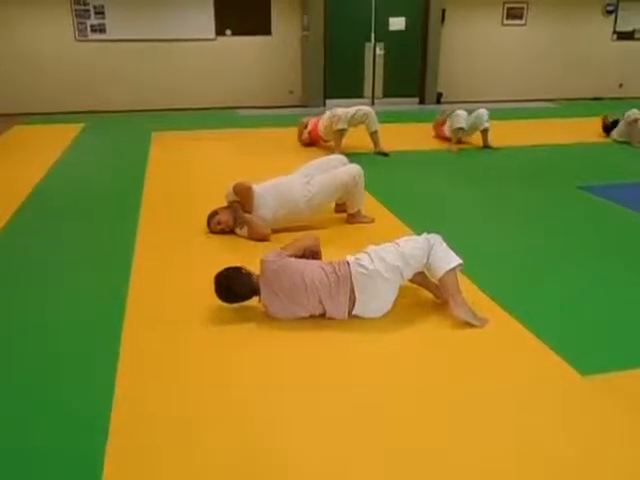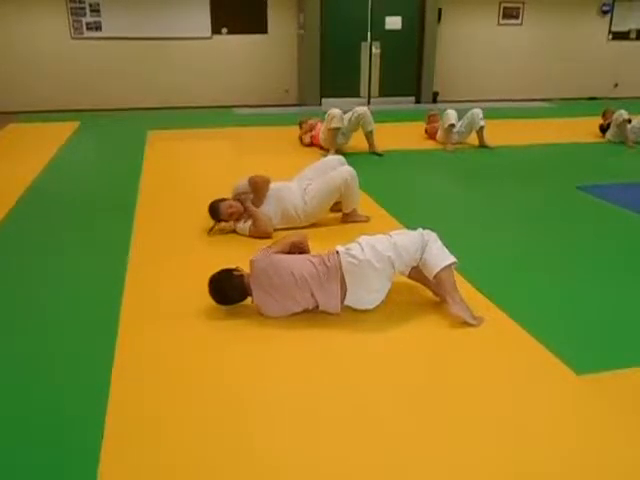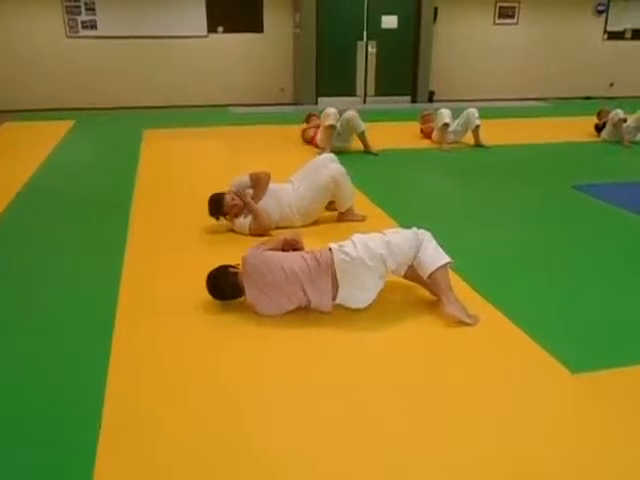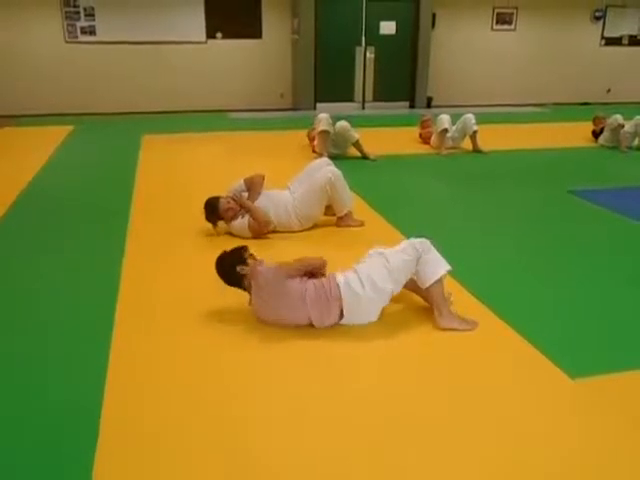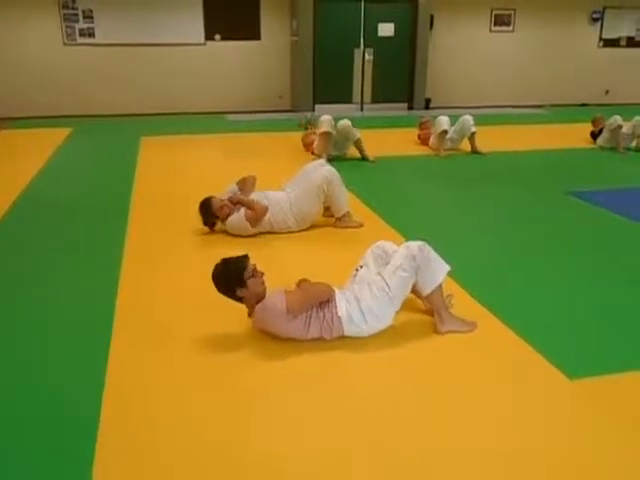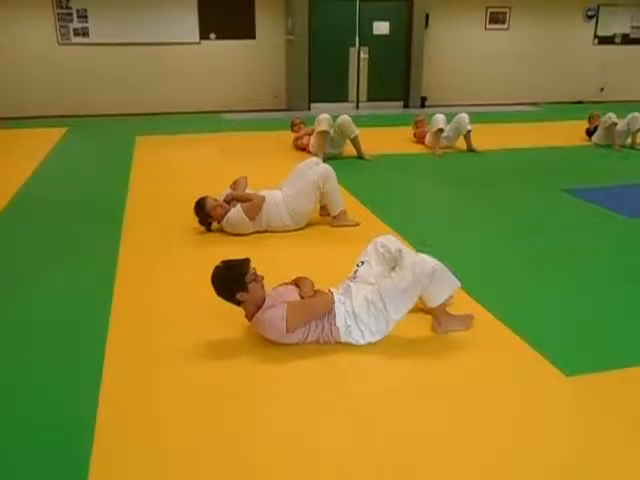
dt=0.4s
person 1, frame 1
left shoulder: (273, 310)
right shoulder: (270, 265)
right elbow: (312, 240)
left hip: (363, 306)
right hip: (361, 276)
left knee: (403, 262)
right knee: (431, 242)
left ankle: (443, 295)
right ankle: (456, 301)
person 1, frame 2
left shoulder: (266, 308)
right shoulder: (260, 265)
right elbow: (300, 238)
left hip: (357, 296)
right hip: (352, 265)
left knee: (404, 253)
right knee: (425, 238)
left ankle: (441, 291)
right ankle: (454, 300)
person 1, frame 3
left shoulder: (261, 306)
right shoulder: (252, 261)
right elbow: (293, 237)
left hip: (349, 295)
left knee: (398, 253)
right knee: (419, 238)
left ankle: (438, 290)
right ankle: (449, 299)
person 1, frame 4
left shoulder: (260, 310)
right shoulder: (264, 276)
right elbow: (319, 263)
left wrist: (308, 275)
right wrist: (315, 273)
left hip: (347, 313)
right hip: (352, 294)
left knee: (379, 255)
right knee: (419, 247)
left ankle: (431, 296)
right ankle: (443, 313)
person 1, frame 5
left shoulder: (260, 313)
right shoulder: (270, 310)
left elbow: (304, 289)
right elbow: (325, 292)
left wrist: (304, 288)
right wrist: (308, 288)
left hip: (346, 301)
right hip: (359, 314)
left knee: (383, 249)
right knee: (417, 251)
left ankle: (429, 299)
right ankle: (444, 318)
person 1, frame 6
left shoulder: (264, 302)
right shoulder: (271, 321)
left elbow: (302, 282)
right elbow: (325, 303)
left wrist: (303, 289)
right wrist: (312, 293)
left hip: (348, 297)
right hip: (359, 322)
left knee: (385, 244)
right knee: (424, 266)
left ankle: (429, 300)
right ankle: (442, 320)
person 2, frame 1
left shoulder: (232, 197)
right shoulder: (243, 228)
right elbow: (265, 233)
right wrist: (245, 215)
left hip: (296, 181)
right hip: (306, 198)
left knee: (340, 160)
right knee: (355, 172)
left ankle: (341, 204)
right ankle: (354, 214)
person 2, frame 2
left shoulder: (239, 192)
right shoulder: (243, 225)
left elbow: (263, 181)
right elbow: (267, 231)
left wrist: (254, 204)
right wrist: (252, 209)
left hip: (298, 186)
right hip: (305, 207)
left knee: (337, 161)
right knee: (348, 174)
left ankle: (338, 203)
right ankle: (350, 214)
person 2, frame 3
left shoulder: (236, 188)
right shoulder: (239, 222)
left elbow: (264, 176)
right elbow: (267, 226)
left wrist: (253, 200)
right wrist: (250, 204)
left hip: (293, 188)
right hip: (300, 208)
left knee: (328, 159)
right knee: (336, 172)
left ankle: (333, 201)
right ankle: (346, 212)
person 2, frame 4
left shoulder: (233, 194)
right shoulder: (237, 225)
left elbow: (258, 178)
right elbow: (265, 222)
left wrist: (248, 201)
right wrist: (246, 205)
left hip: (291, 195)
right hip: (298, 213)
left knee: (324, 163)
right knee: (332, 174)
left ankle: (331, 207)
right ankle: (345, 217)
person 2, frame 5
left shoulder: (229, 197)
right shoulder: (234, 223)
left elbow: (250, 179)
right elbow: (262, 209)
left wrist: (242, 197)
right wrist: (242, 200)
left hip: (287, 197)
right hip: (295, 213)
left knee: (320, 164)
right knee: (329, 174)
left ankle: (329, 208)
right ankle: (343, 218)
person 2, frame 6
left shoulder: (226, 201)
right shoulder: (232, 221)
left elbow: (242, 180)
right elbow: (259, 199)
left wrist: (235, 195)
right wrist: (237, 196)
left hip: (283, 197)
right hip: (291, 212)
left knee: (314, 162)
right knee: (325, 171)
left ankle: (325, 207)
right ankle: (338, 216)
